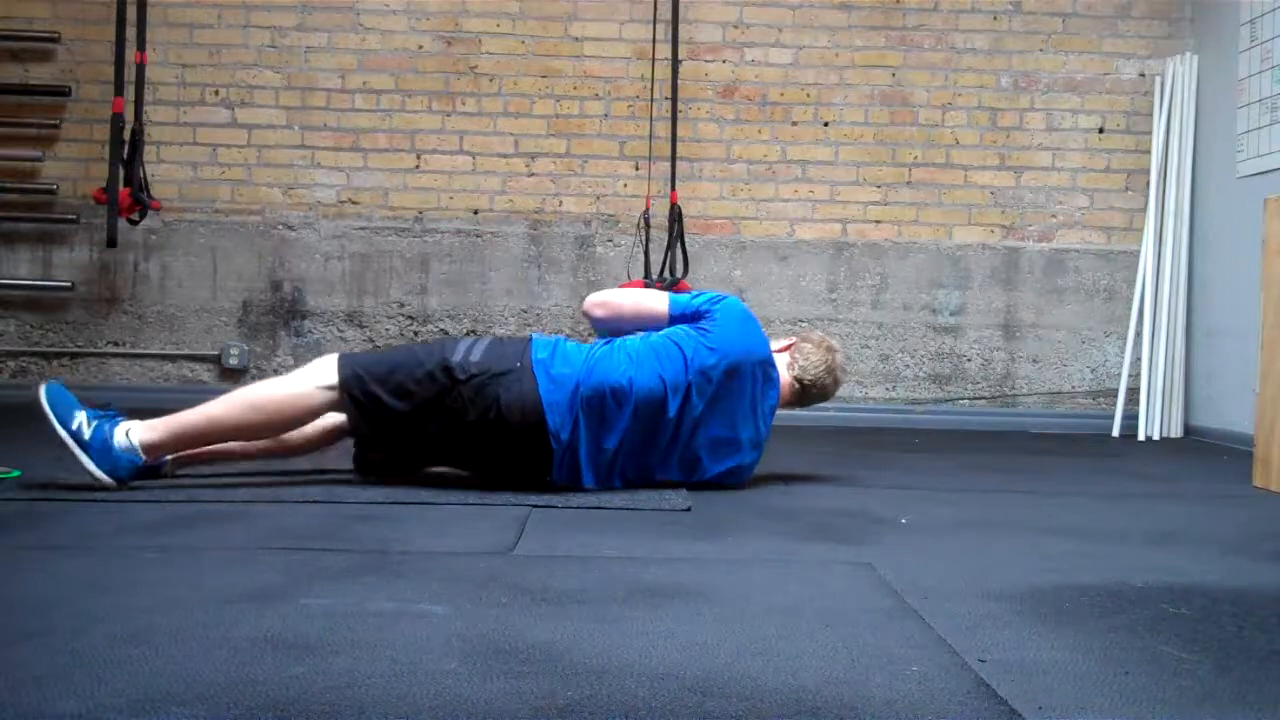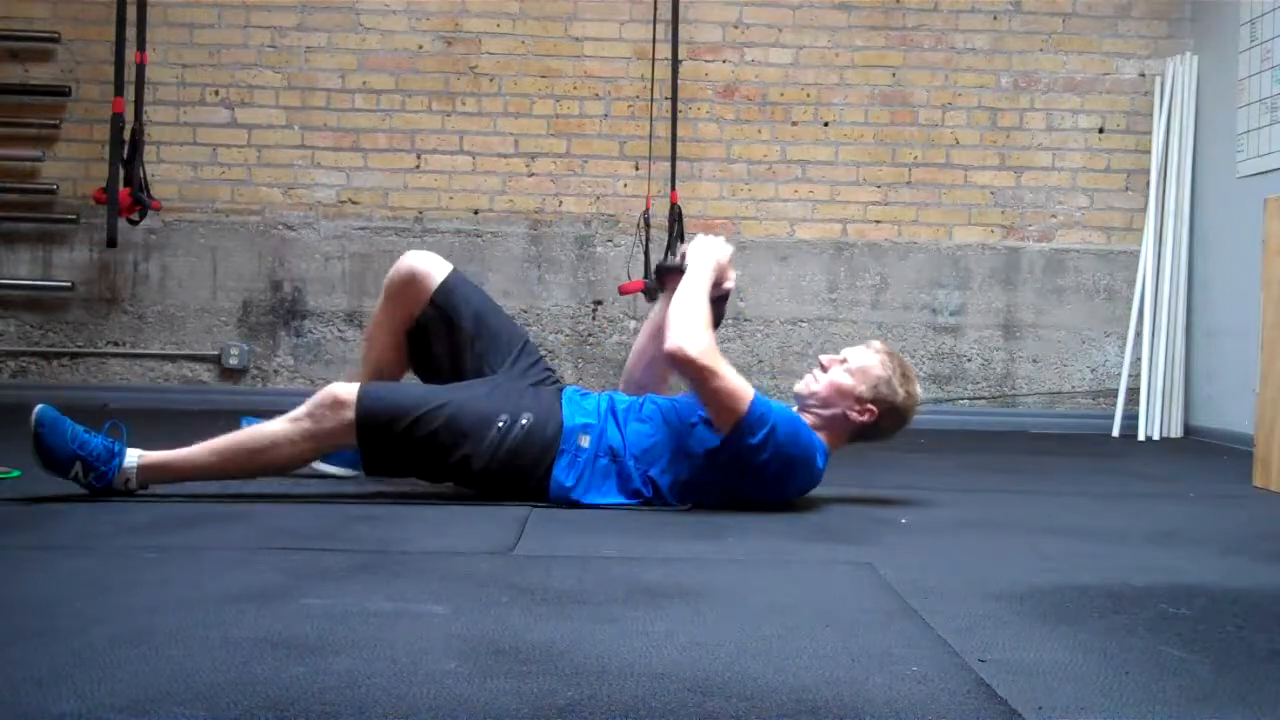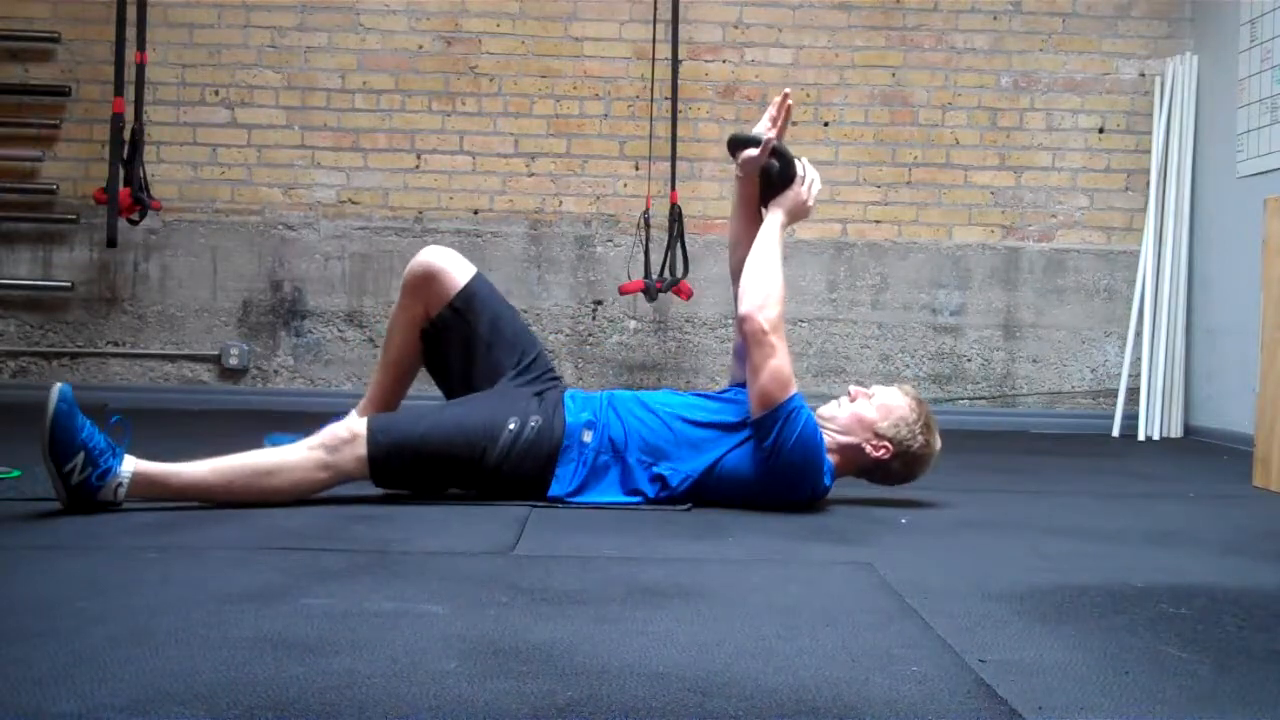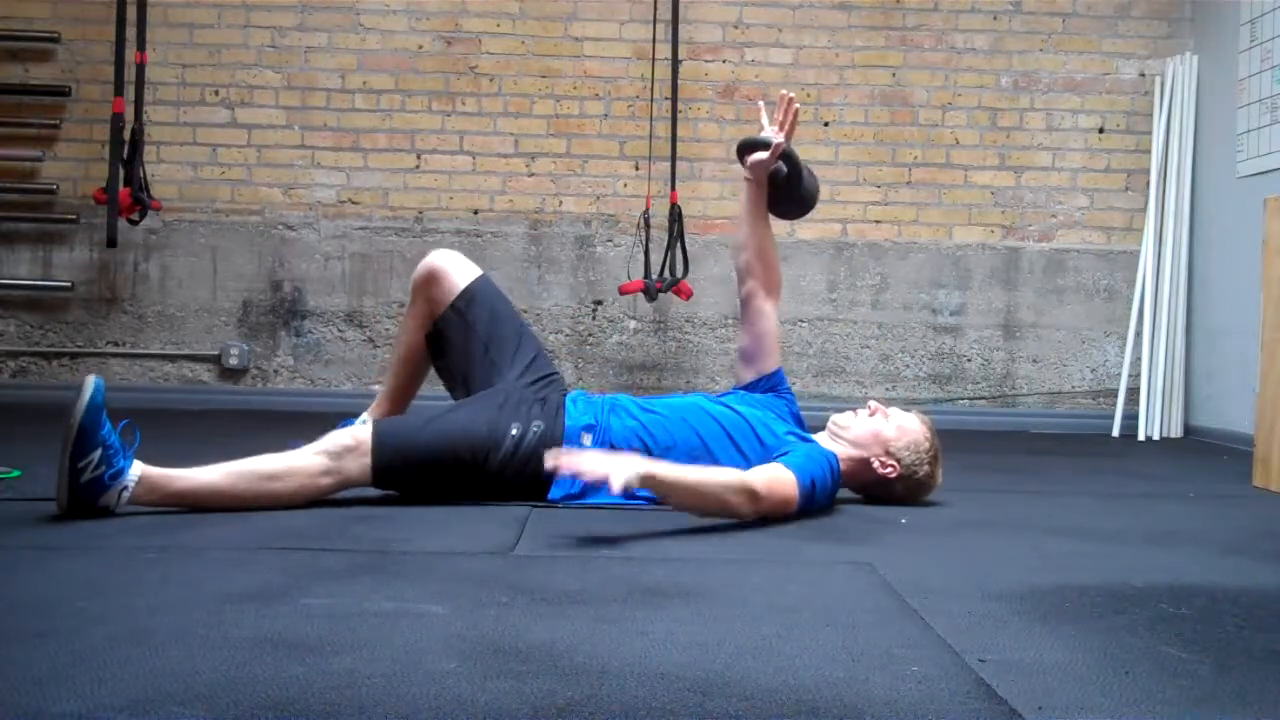
dt=1s
person 1, frame 1
left shoulder: (738, 323)
right shoulder: (741, 453)
left elbow: (600, 305)
right elbow: (654, 462)
left hip: (528, 384)
right hip: (547, 459)
left knee: (329, 380)
right knee: (342, 420)
left ankle: (131, 441)
right ankle: (158, 454)
person 1, frame 2
left shoulder: (791, 453)
right shoulder: (772, 431)
left elbow: (688, 353)
left wrist: (702, 266)
right wrist: (682, 288)
left hip: (548, 452)
right hip: (553, 401)
left knee: (331, 407)
right knee: (416, 272)
left ankle: (126, 469)
right ankle: (347, 440)
person 1, frame 3
left shoulder: (798, 464)
right shoulder: (790, 428)
left elbow: (757, 324)
right elbow: (751, 310)
left wrist: (778, 218)
right wrist: (750, 182)
left hip: (552, 454)
right hip: (552, 404)
left knee: (336, 453)
right knee: (434, 268)
left ankle: (118, 477)
right ankle: (365, 419)
person 1, frame 4
left shoulder: (810, 474)
right shoulder: (783, 418)
left elbow: (746, 492)
right elbow: (758, 297)
left wrist: (640, 466)
right wrist: (758, 183)
left hip: (541, 454)
right hip: (552, 403)
left knee: (337, 460)
right knee: (441, 269)
left ankle: (125, 479)
right ankle: (381, 422)
